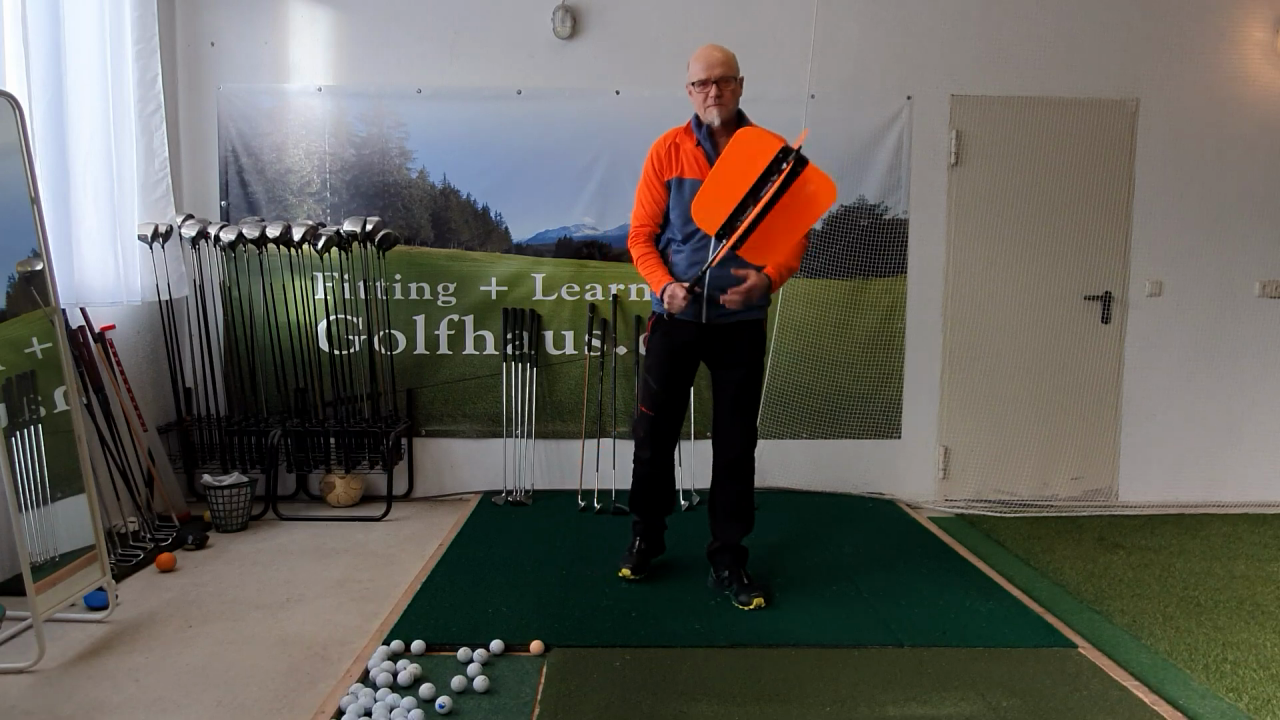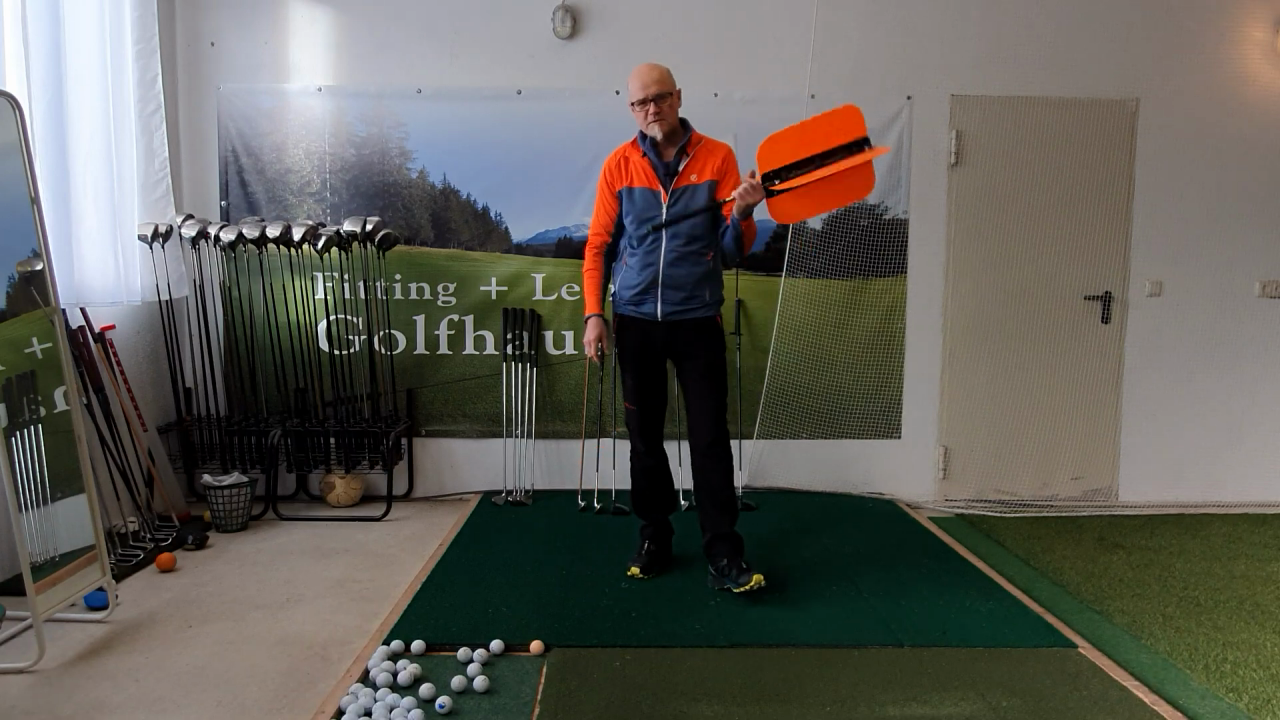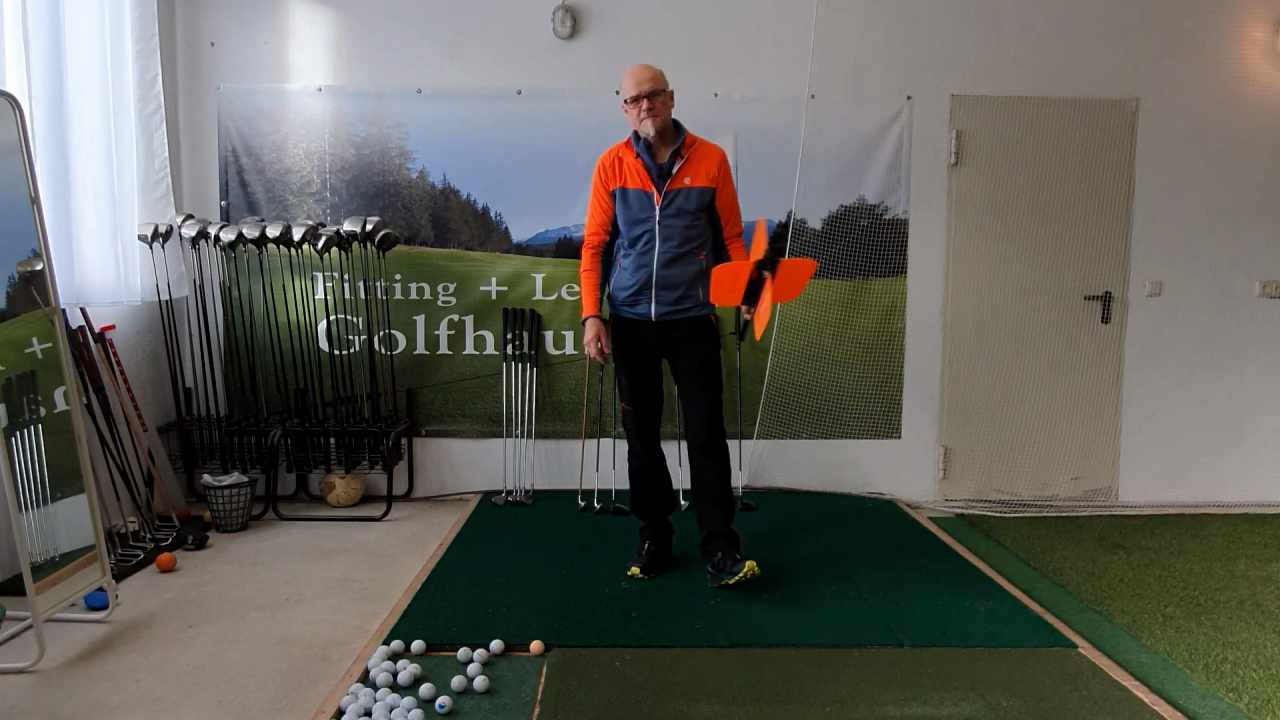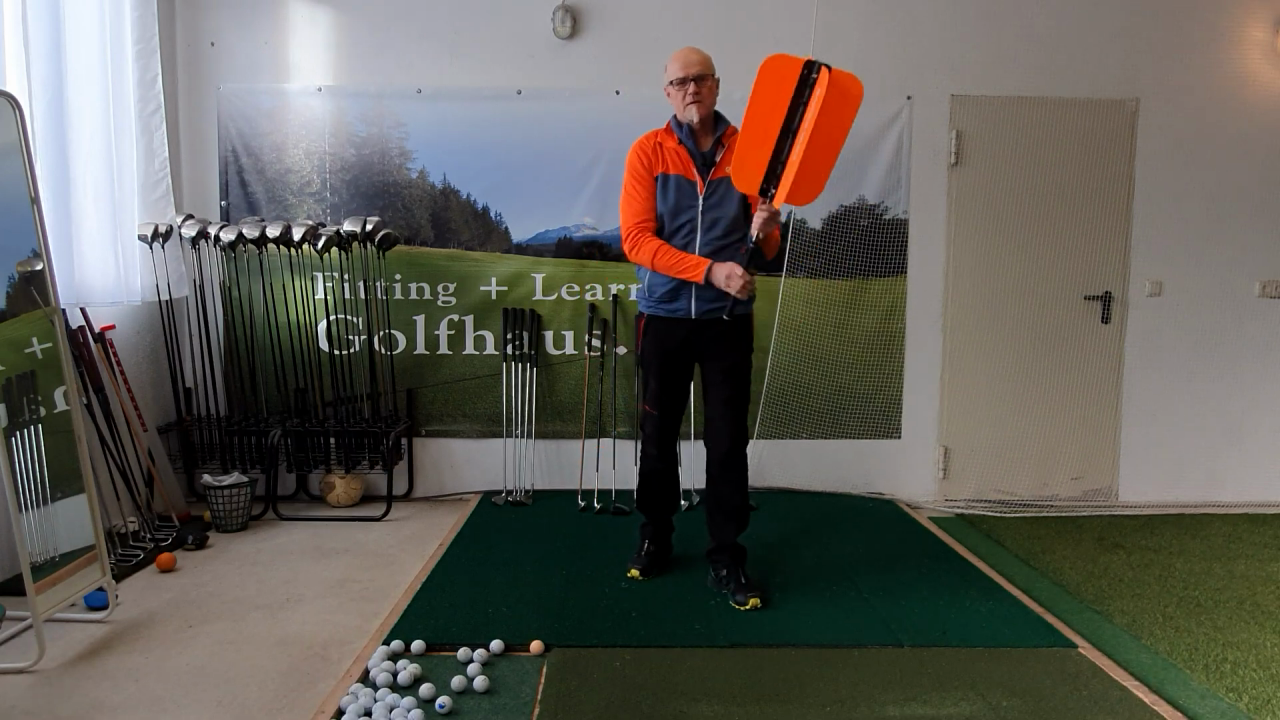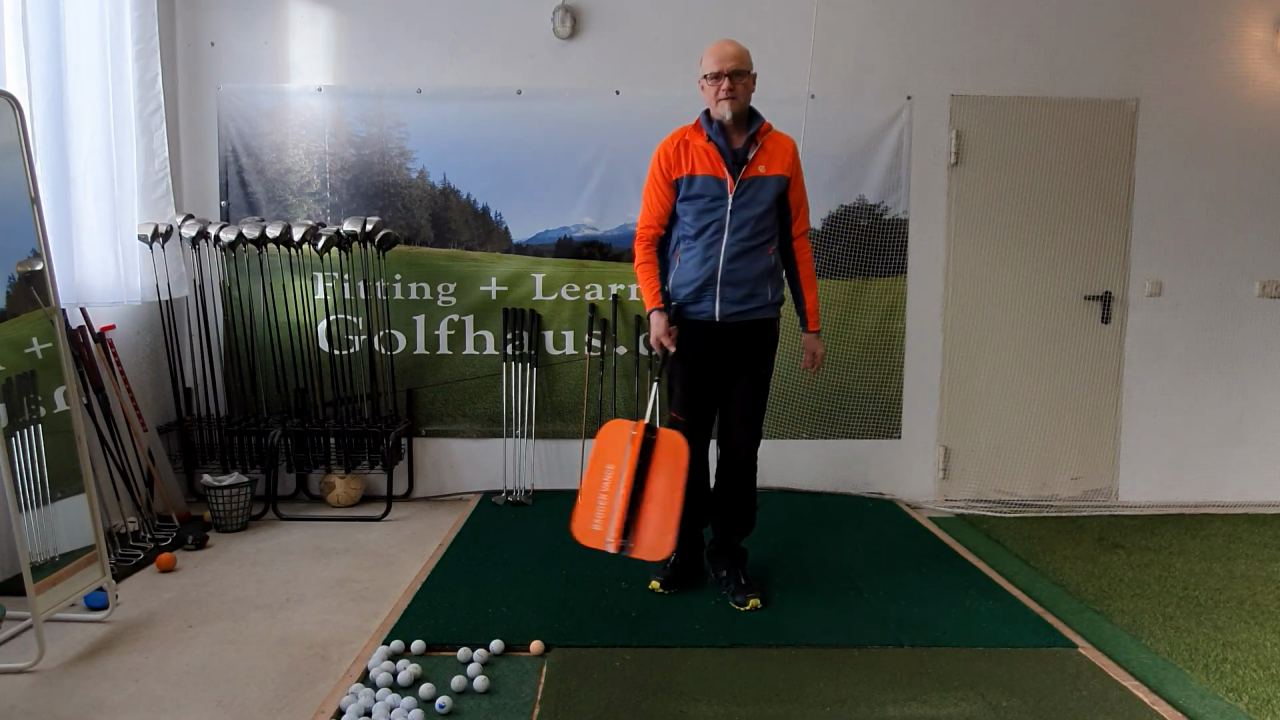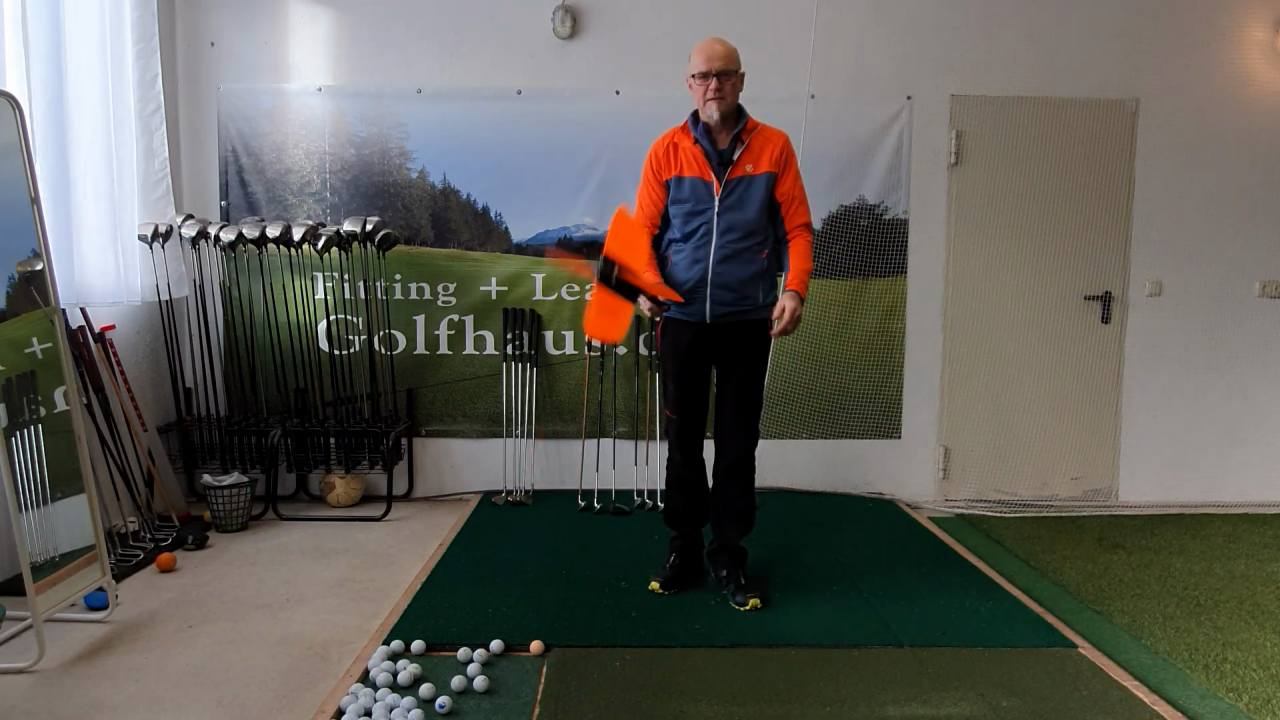
dt=0.7s
person 1, frame 1
right shoulder: (666, 151)
left elbow: (795, 236)
right elbow: (641, 236)
left wrist: (765, 278)
right wrist: (666, 287)
left hip: (740, 324)
right hip: (674, 319)
left knee: (735, 445)
right knee: (652, 435)
left ankle: (727, 561)
right ankle: (646, 536)
person 1, frame 2
left shoulder: (717, 156)
right shoulder: (617, 165)
left elbow: (736, 248)
right elbow: (598, 244)
left wrist: (743, 215)
right wrist: (592, 313)
left hip: (698, 321)
right hip: (635, 321)
left knee: (710, 437)
right knee: (644, 435)
left ankle: (723, 553)
right ankle: (654, 537)
person 1, frame 3
left shoulder: (711, 159)
right shoulder: (611, 164)
left elbow: (730, 237)
right elbow: (595, 245)
right wrist: (592, 314)
left hip: (692, 318)
right hip: (630, 320)
left knee: (706, 433)
right knee: (641, 434)
left ankle: (720, 548)
right ankle: (654, 536)
person 1, frame 4
right shoulder: (647, 151)
left elbow: (761, 237)
right elbow: (637, 240)
left wrist: (767, 226)
right wrist: (710, 270)
left hip: (728, 319)
right hip: (664, 316)
left knee: (728, 440)
right knee: (658, 434)
left ankle: (726, 558)
right ankle: (655, 535)
person 1, frame 5
left shoulder: (782, 151)
right shoulder: (674, 149)
left elbow: (796, 241)
right elbow: (649, 238)
left wrist: (811, 323)
right wrist: (656, 310)
left hip: (754, 322)
right hip: (689, 320)
left knee: (740, 443)
right knee: (687, 439)
left ankle: (728, 555)
right ankle: (684, 548)
person 1, frame 6
left shoulder: (774, 146)
right shoulder: (666, 150)
left elbow: (797, 229)
right elbow: (643, 231)
left wrist: (794, 289)
right wrist: (646, 280)
left hip: (748, 321)
right hip: (682, 319)
left knee: (738, 441)
right knee: (682, 438)
left ankle: (728, 555)
right ankle: (684, 546)
